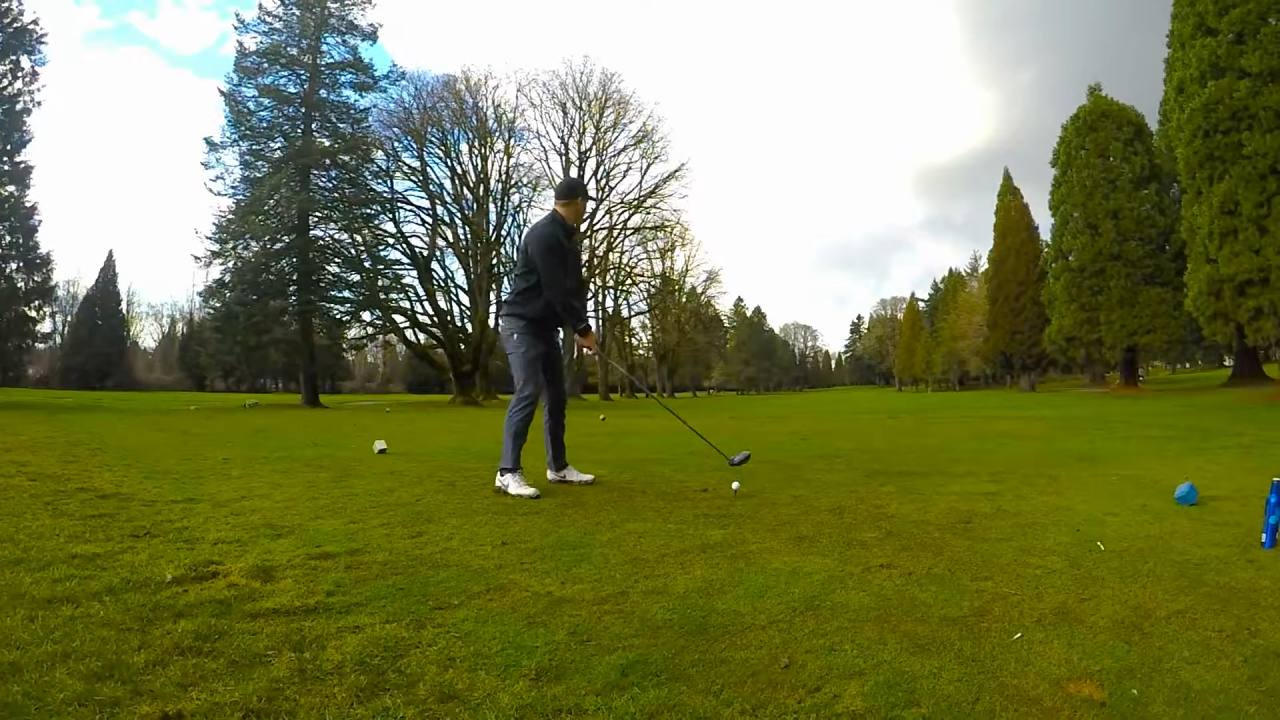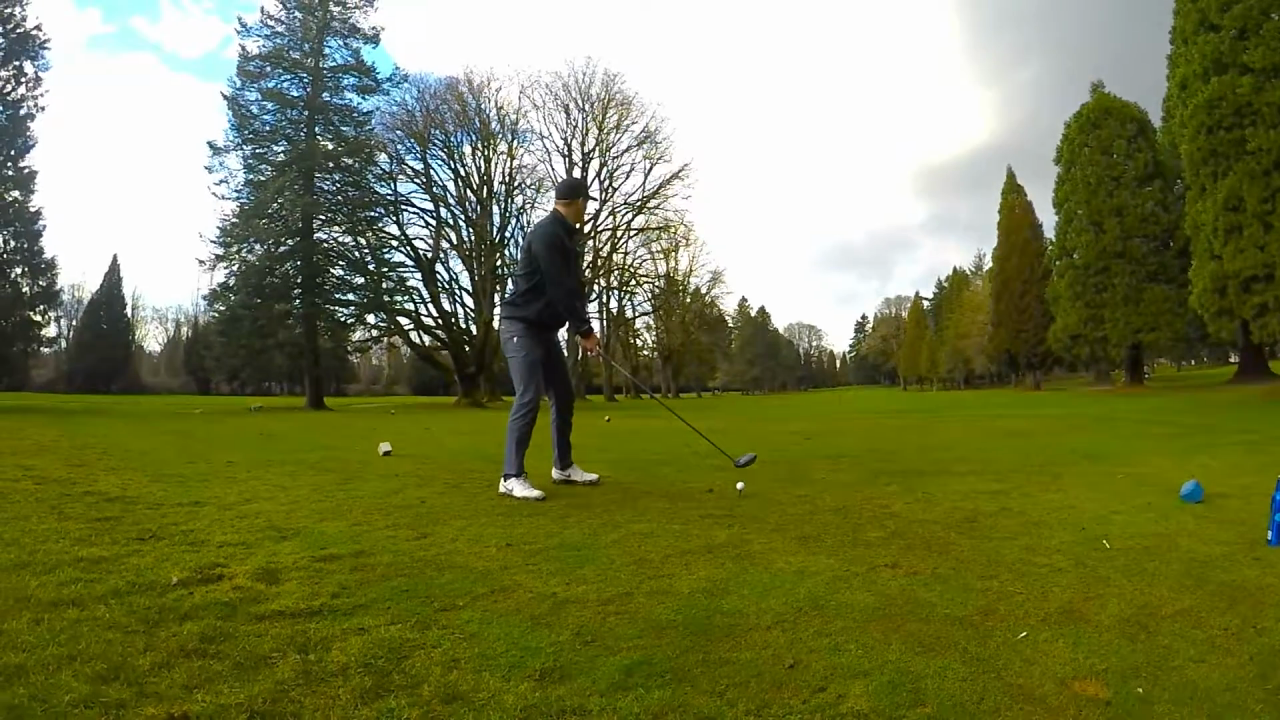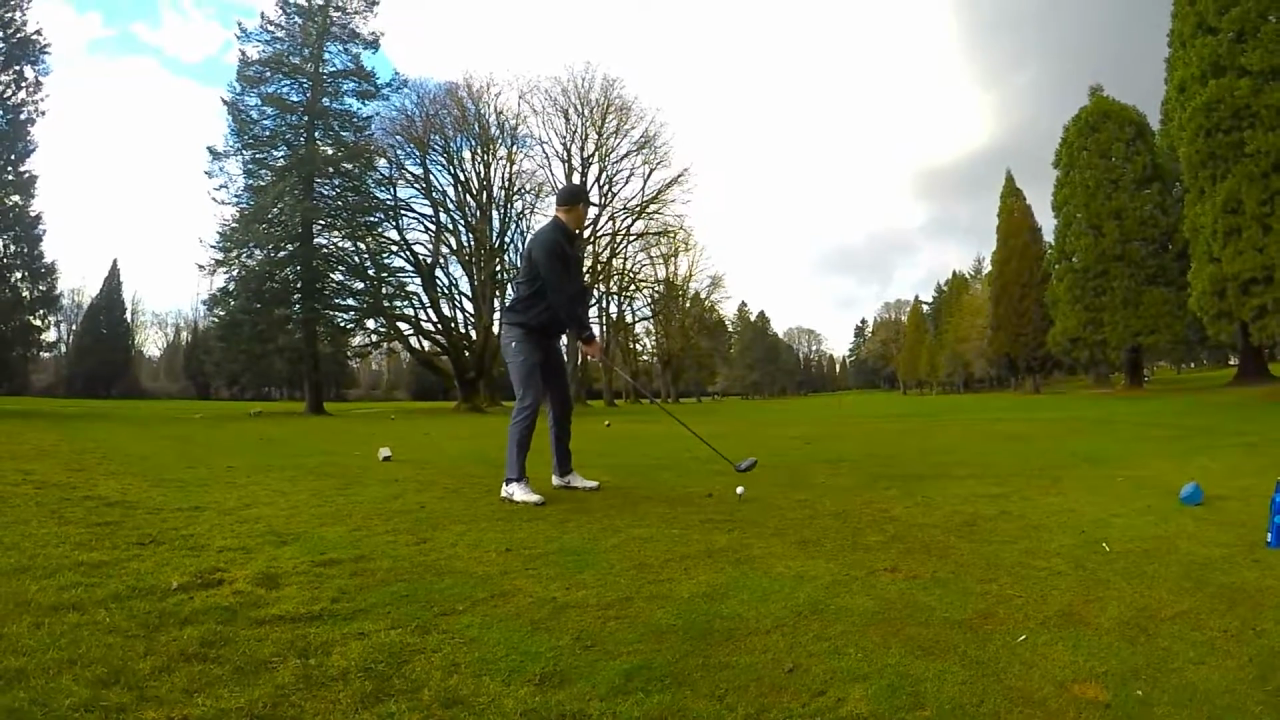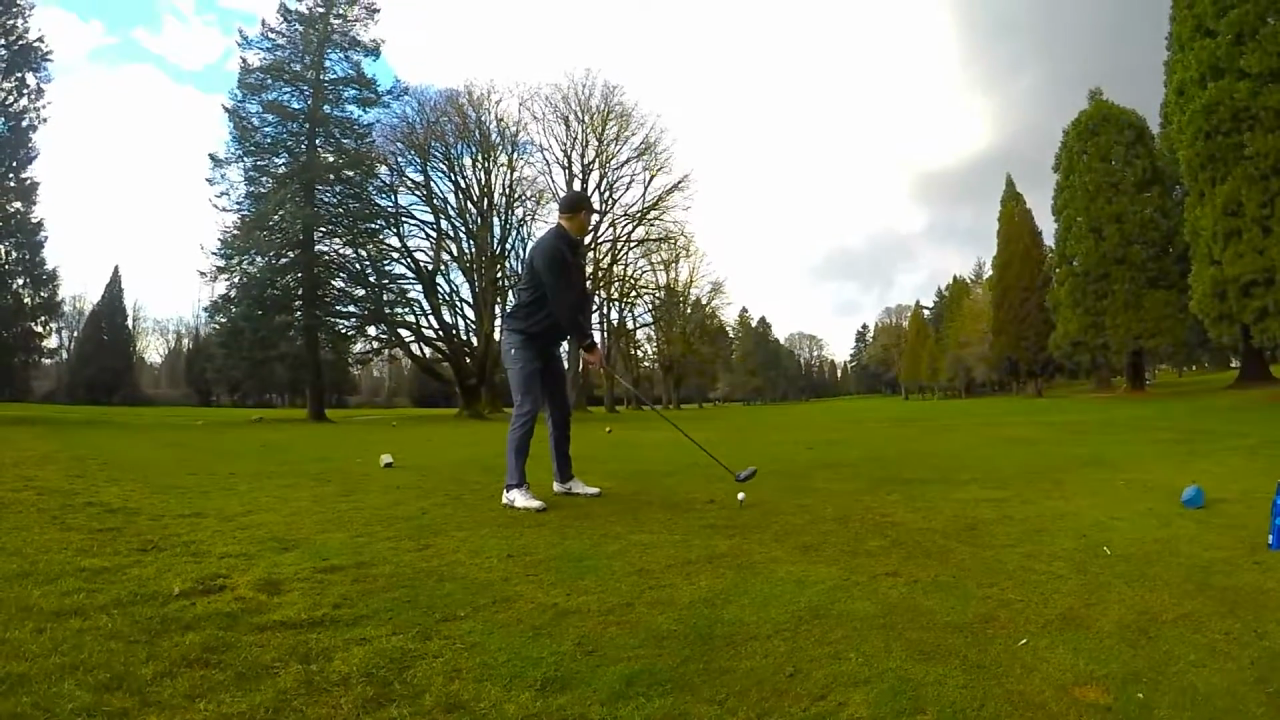
dt=0.4s
person 1, frame 1
left shoulder: (568, 238)
right shoulder: (544, 234)
left elbow: (575, 287)
right elbow: (556, 289)
left wrist: (581, 328)
right wrist: (582, 328)
left hip: (546, 327)
right hip: (521, 324)
left knee: (556, 397)
right knee: (528, 392)
left ankle: (558, 467)
right ankle: (508, 472)
person 1, frame 2
left shoulder: (567, 237)
right shoulder: (546, 234)
left elbow: (574, 287)
right elbow: (559, 289)
left wrist: (581, 329)
right wrist: (584, 330)
left hip: (545, 328)
right hip: (522, 325)
left knee: (564, 395)
right knee: (529, 397)
left ankle: (563, 466)
right ankle: (512, 477)
person 1, frame 3
left shoulder: (569, 243)
right shoulder: (547, 241)
left elbow: (577, 294)
right elbow: (561, 296)
left wrist: (583, 335)
right wrist: (586, 336)
left hip: (547, 334)
right hip: (522, 332)
left knee: (561, 403)
right knee: (529, 401)
left ankle: (563, 473)
right ankle: (513, 482)
person 1, frame 4
left shoulder: (573, 250)
right shoulder: (549, 248)
left elbow: (580, 301)
right elbow: (562, 304)
left wrist: (586, 342)
right wrist: (587, 344)
left hip: (547, 341)
right hip: (522, 338)
left knee: (560, 409)
right knee: (527, 408)
left ankle: (564, 479)
right ankle: (514, 488)
